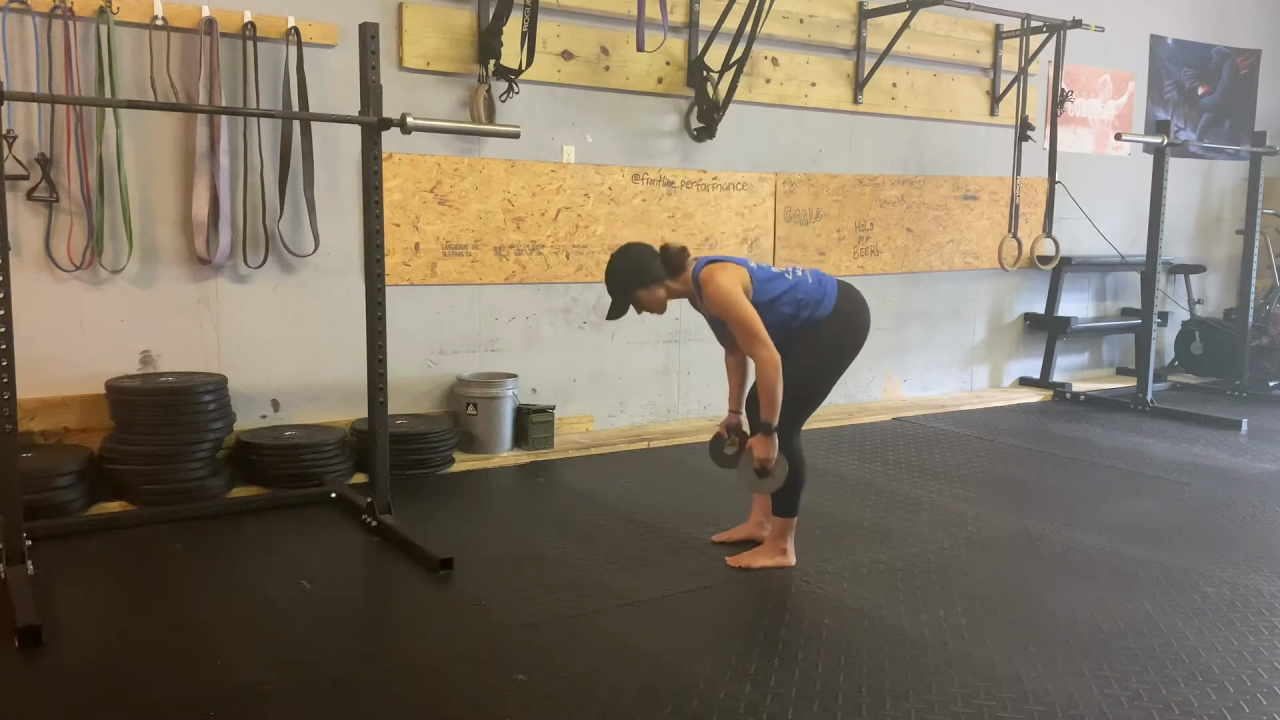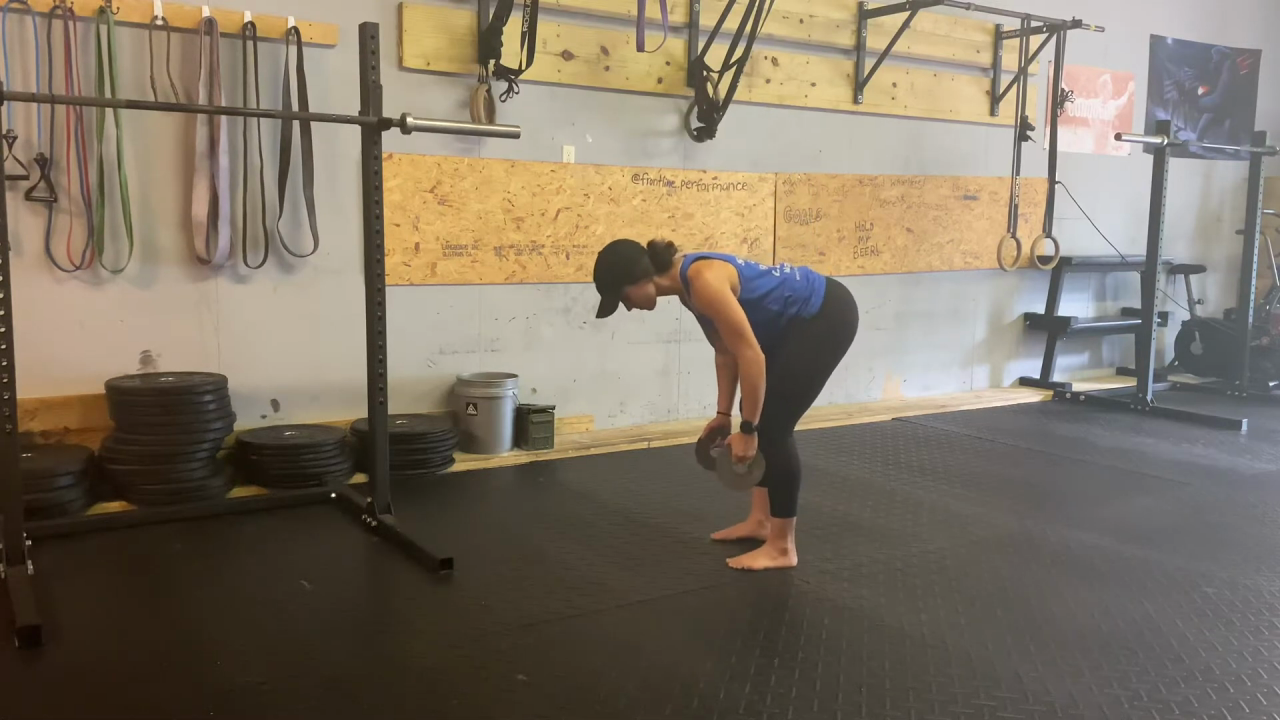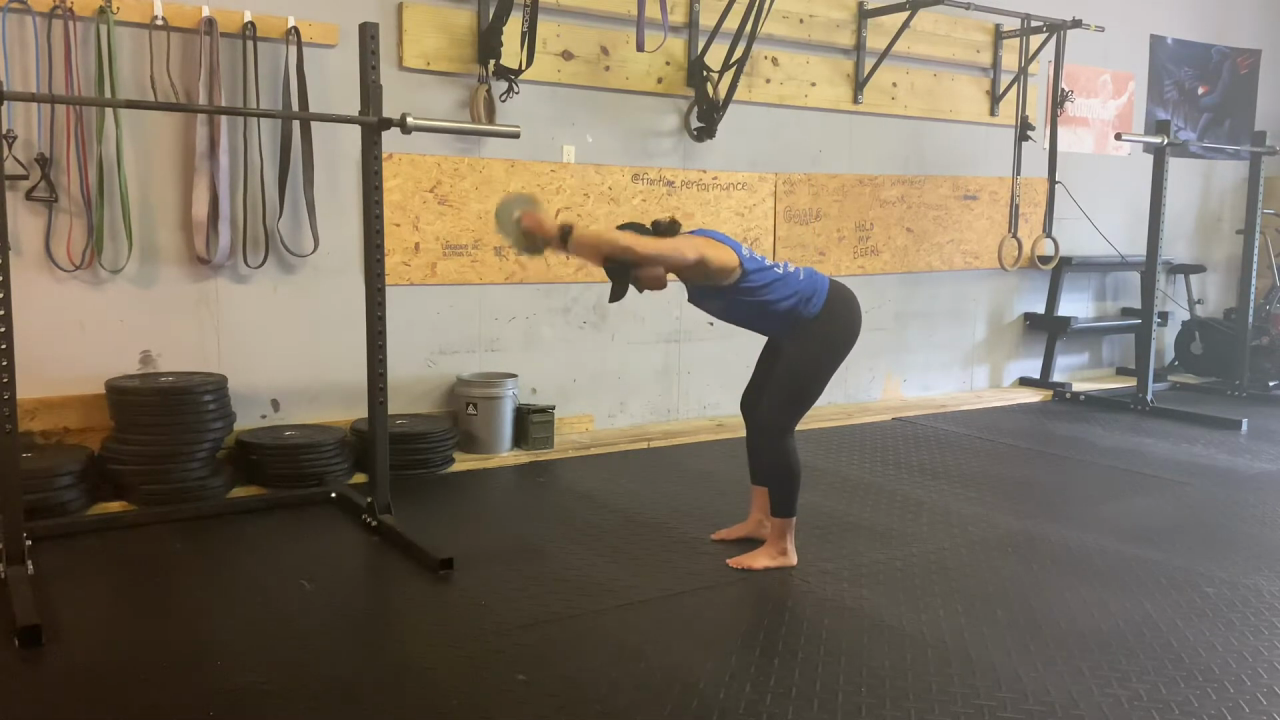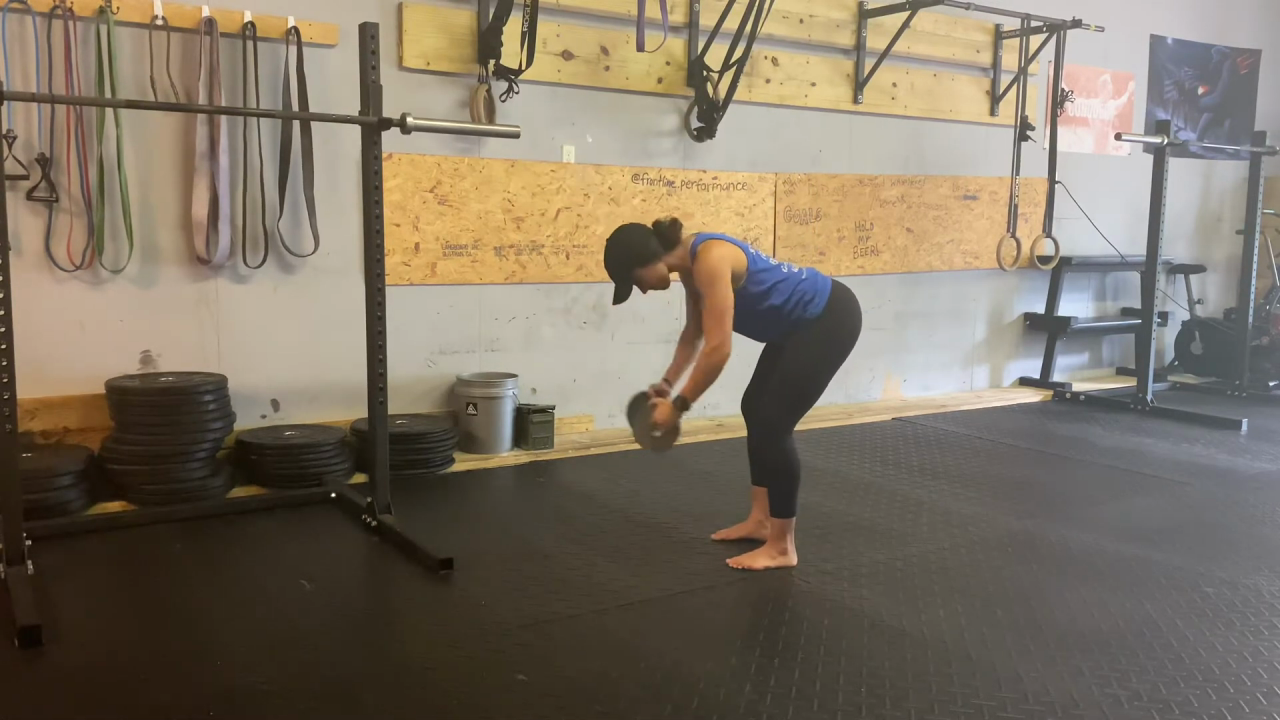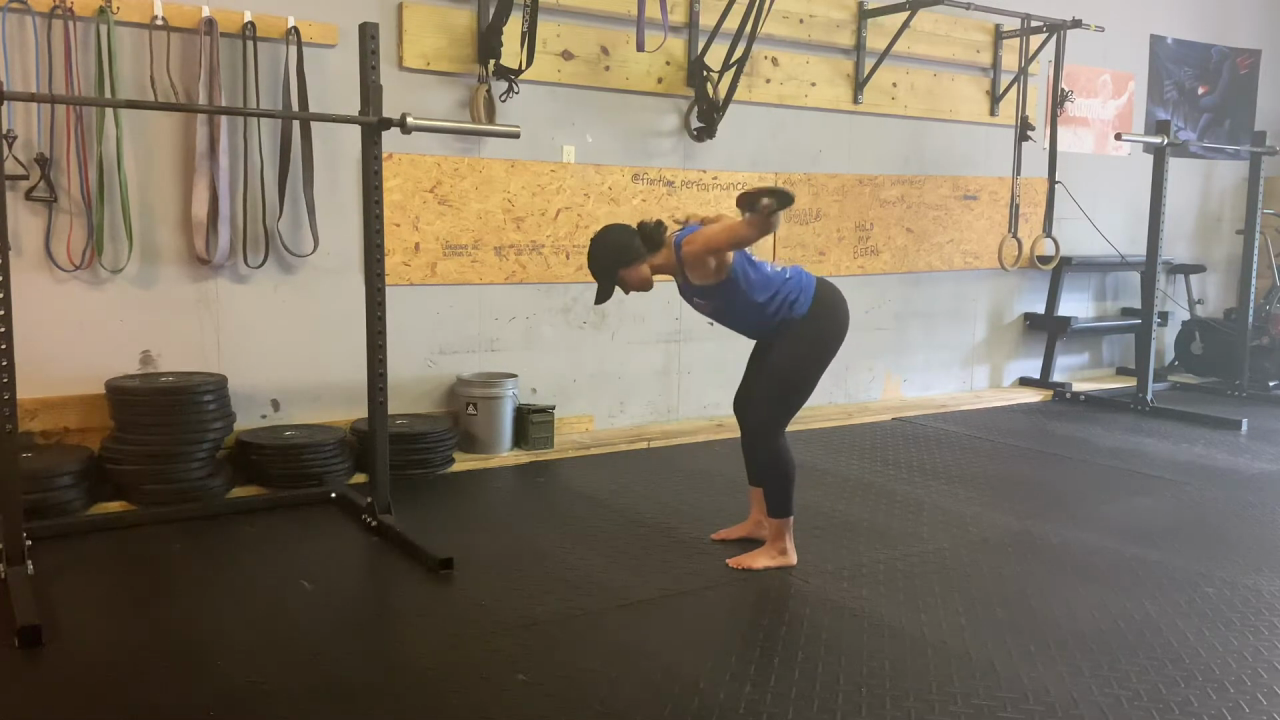
dt=1s
person 1, frame 1
left shoulder: (715, 285)
right shoulder: (696, 285)
left elbow: (768, 359)
right elbow: (735, 350)
left wrist: (768, 432)
right wrist: (734, 411)
left hip: (840, 318)
right hip: (813, 322)
left knee: (782, 425)
right knee: (760, 411)
left ankle: (781, 546)
right ankle: (760, 521)
person 1, frame 2
left shoulder: (703, 282)
right shoulder: (686, 281)
left elbow: (752, 356)
right elbow: (726, 350)
left wrist: (748, 430)
right wrist: (724, 413)
left hip: (827, 316)
right hip: (802, 318)
left knee: (773, 424)
right knee: (758, 416)
left ankle: (782, 547)
right ankle: (760, 520)
person 1, frame 3
left shoulder: (696, 253)
right shoulder: (685, 252)
left elbow: (632, 246)
right elbow: (629, 252)
left wrist: (560, 233)
right wrist: (560, 237)
left hip: (829, 317)
right hip: (800, 320)
left knee: (773, 424)
right knee: (755, 408)
left ankle: (781, 547)
right ankle: (761, 519)
person 1, frame 4
left shoulder: (710, 260)
right shoulder: (690, 263)
left elbow: (718, 348)
right elbow: (695, 330)
left wrist: (679, 404)
right wrist: (667, 383)
left hip: (830, 318)
right hip: (802, 321)
left knee: (772, 423)
right knee: (755, 410)
left ankle: (782, 546)
right ankle: (761, 520)
person 1, frame 5
left shoulder: (695, 251)
right shoulder: (679, 248)
left elbow: (756, 226)
right elbow: (712, 222)
left wrist: (766, 212)
right wrist: (695, 223)
left hip: (817, 315)
right hip: (791, 318)
left knee: (765, 423)
right knee: (747, 410)
left ankle: (781, 547)
right ankle: (759, 520)
